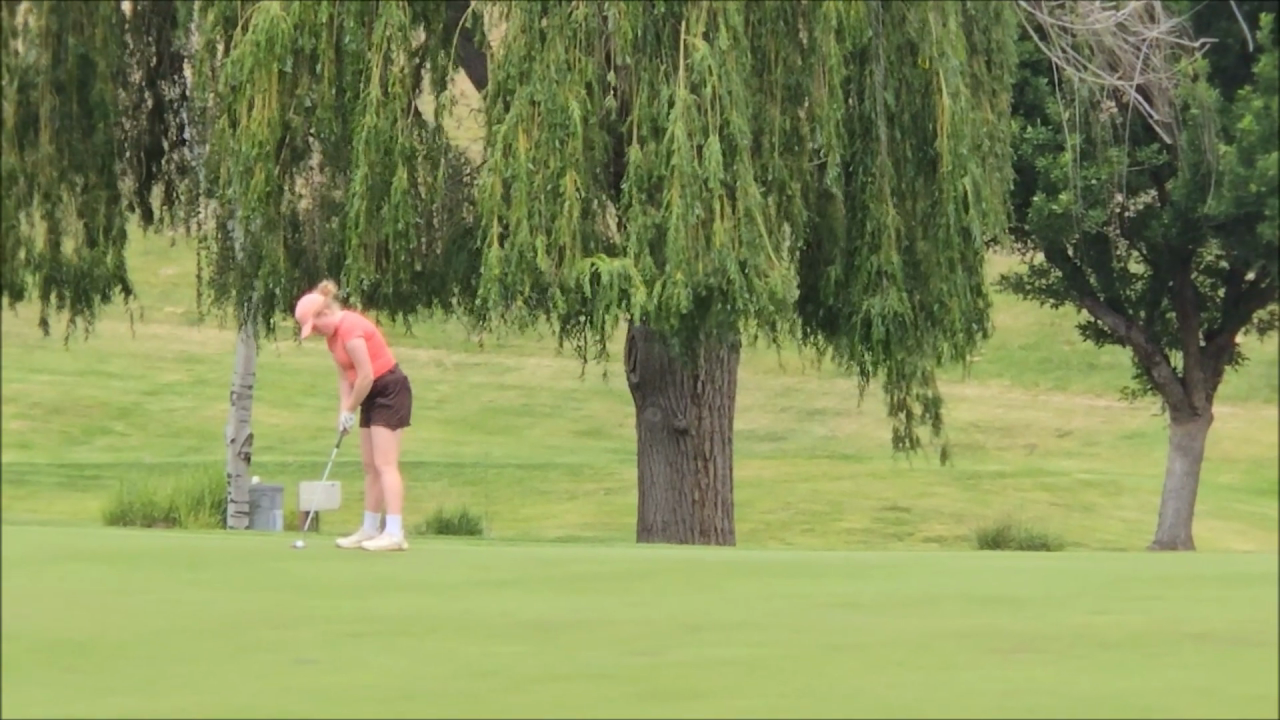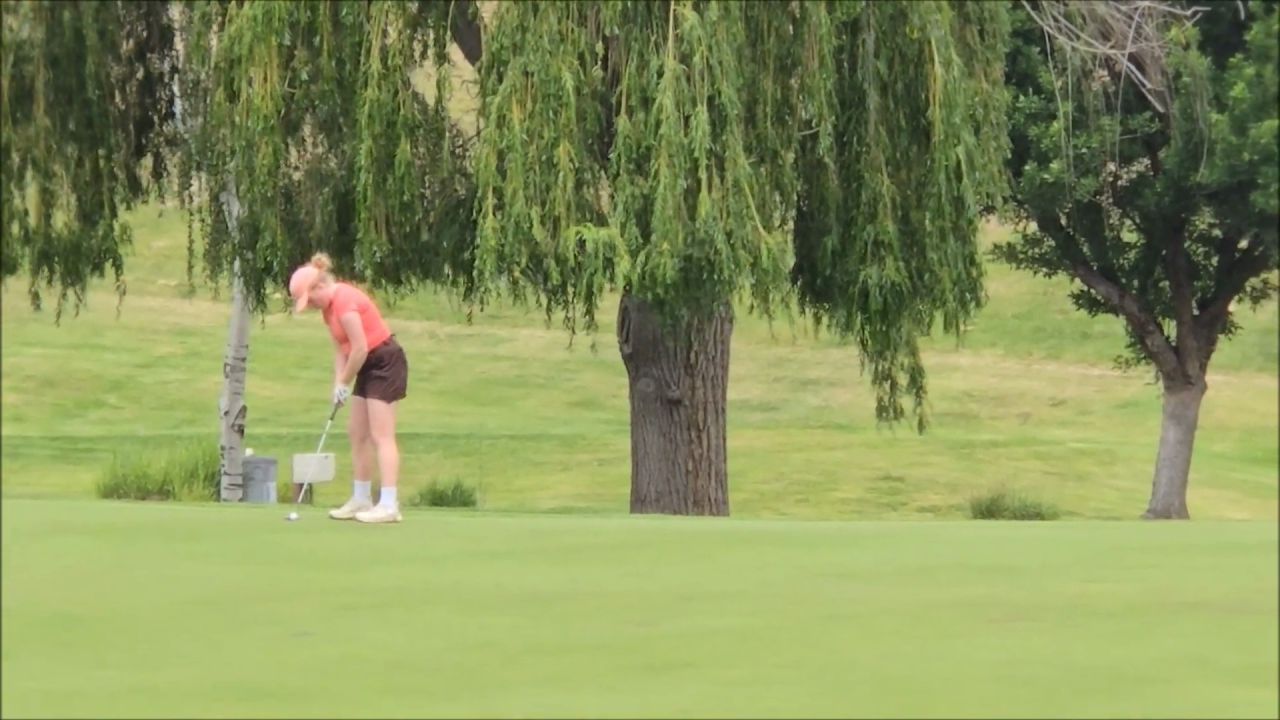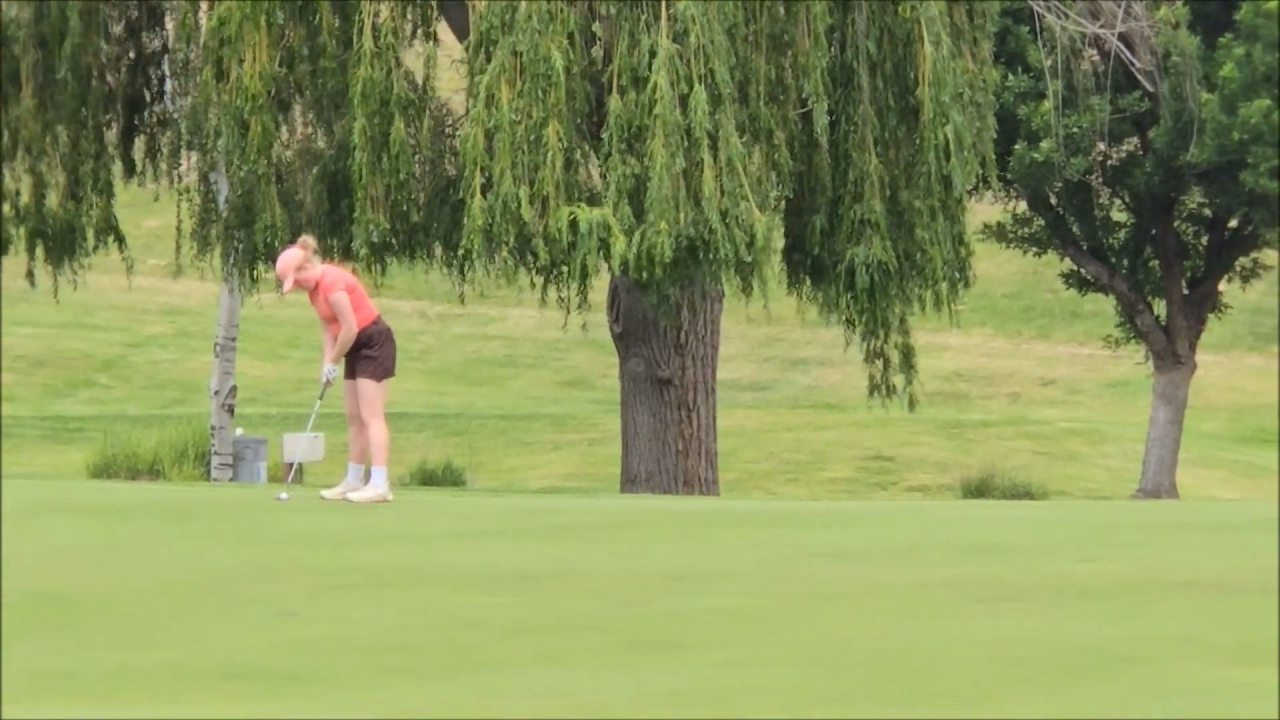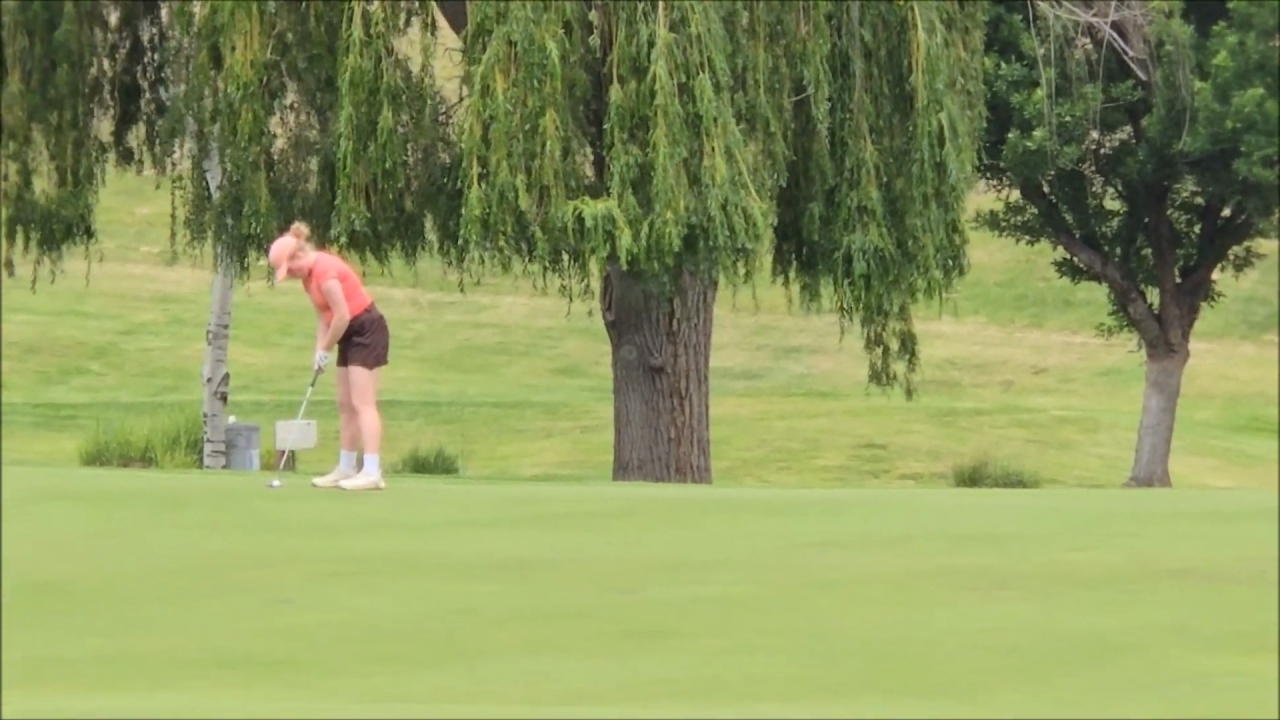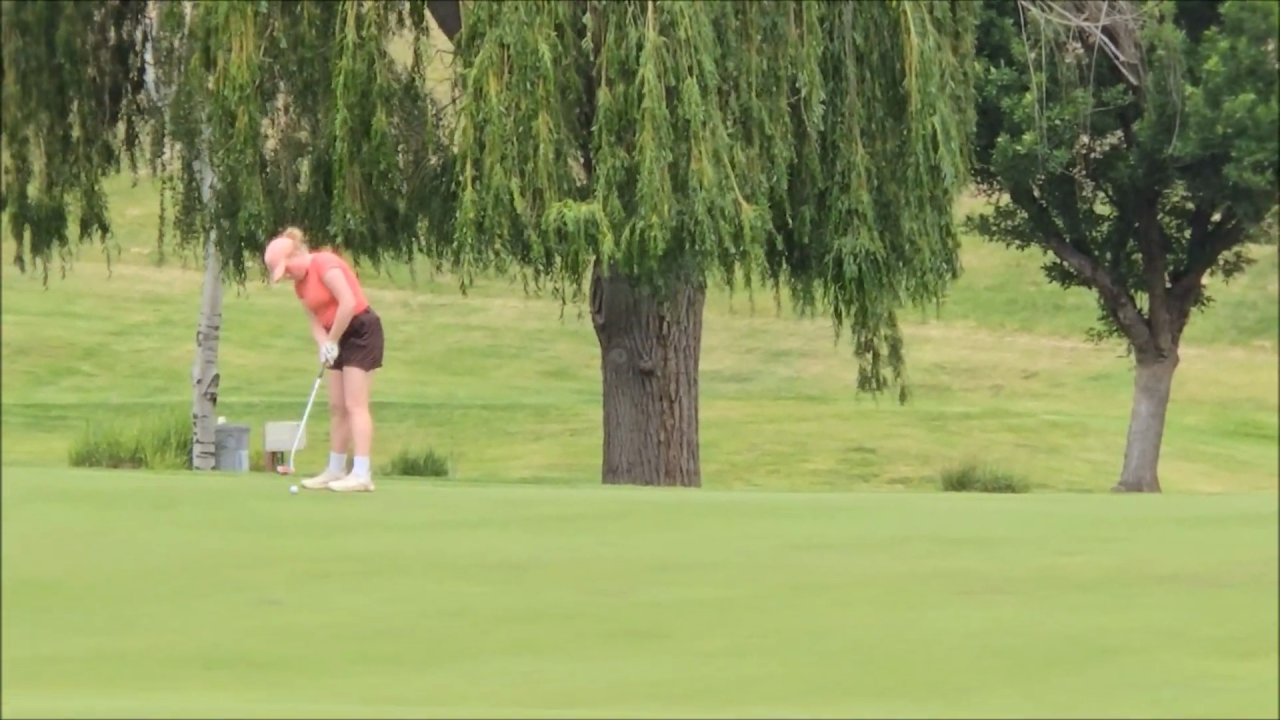
dt=1s
person 1, frame 1
left shoulder: (350, 328)
right shoulder: (333, 335)
left elbow: (366, 376)
right elbow: (345, 376)
left wrist: (350, 409)
right wrist: (344, 411)
left hip: (390, 392)
right hip: (372, 396)
left knee: (384, 464)
right knee: (370, 466)
left ankle: (395, 533)
right ankle: (370, 529)
person 1, frame 2
left shoulder: (344, 301)
right shoulder: (328, 307)
left elbow: (360, 349)
right elbow: (341, 348)
left wrist: (344, 382)
right wrist: (339, 383)
left hip: (385, 364)
right hip: (368, 367)
left knee: (380, 436)
right knee: (357, 435)
left ankle: (389, 505)
right ankle: (361, 499)
person 1, frame 3
left shoulder: (331, 281)
right shoulder: (315, 288)
left elbow: (350, 328)
right elbow: (329, 328)
left wrist: (333, 361)
right wrist: (327, 363)
left hip: (374, 344)
right hip: (356, 348)
left knee: (371, 416)
right knee: (355, 418)
left ankle: (379, 485)
right ankle: (354, 481)
person 1, frame 4
left shoulder: (324, 269)
right shoulder: (309, 275)
left elbow: (342, 316)
right elbow: (323, 316)
left wrist: (325, 349)
right wrist: (320, 350)
left hip: (367, 332)
right hip: (350, 336)
left knee: (362, 403)
right knee: (345, 405)
left ankle: (372, 472)
right ankle: (346, 469)
person 1, frame 5
left shoulder: (325, 263)
right shoulder: (300, 283)
left elbow: (348, 304)
right elbow: (316, 319)
left wrist: (331, 341)
right wrist: (325, 345)
left hip: (362, 333)
right hip: (342, 338)
left knee: (355, 405)
right knee: (337, 407)
left ankle: (361, 474)
right ankle: (335, 470)
